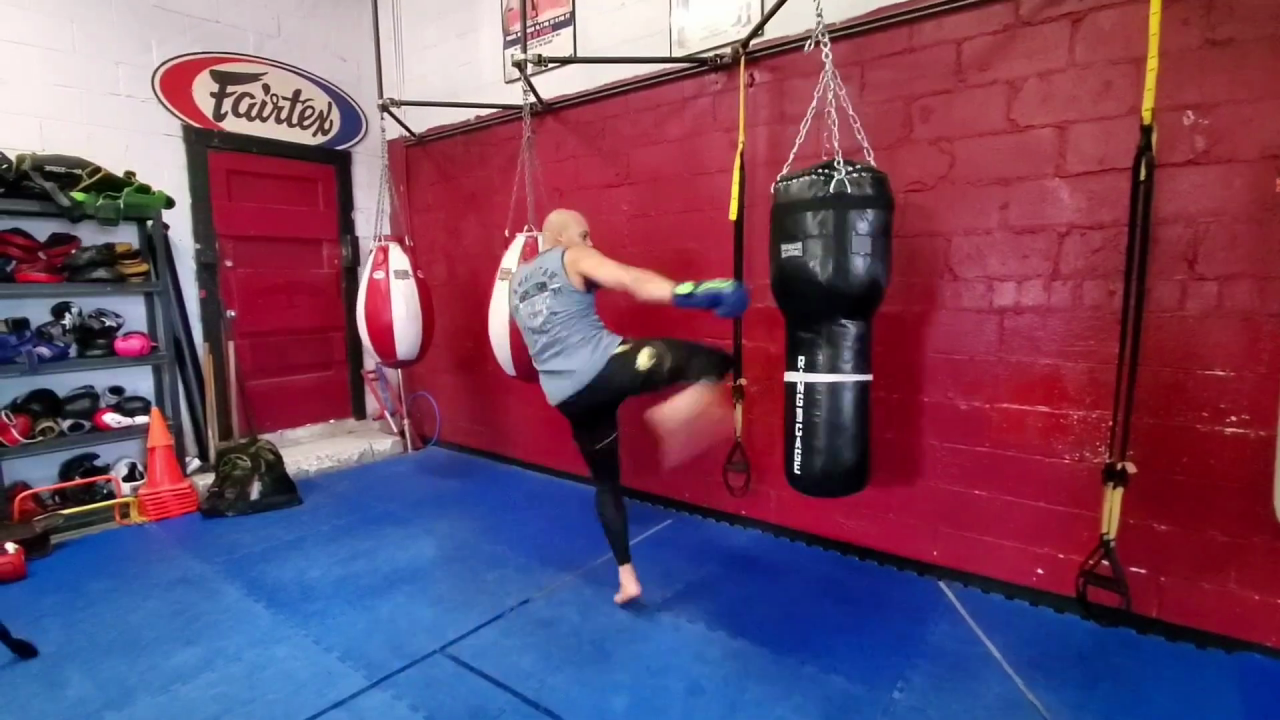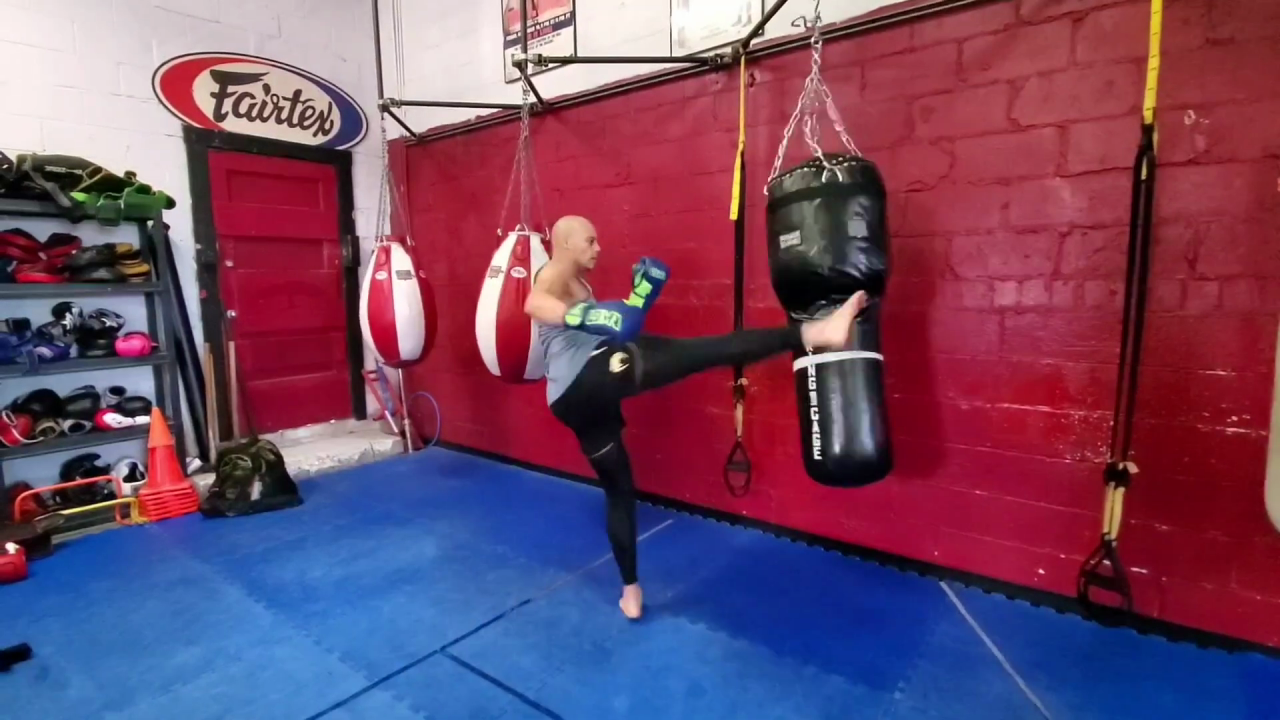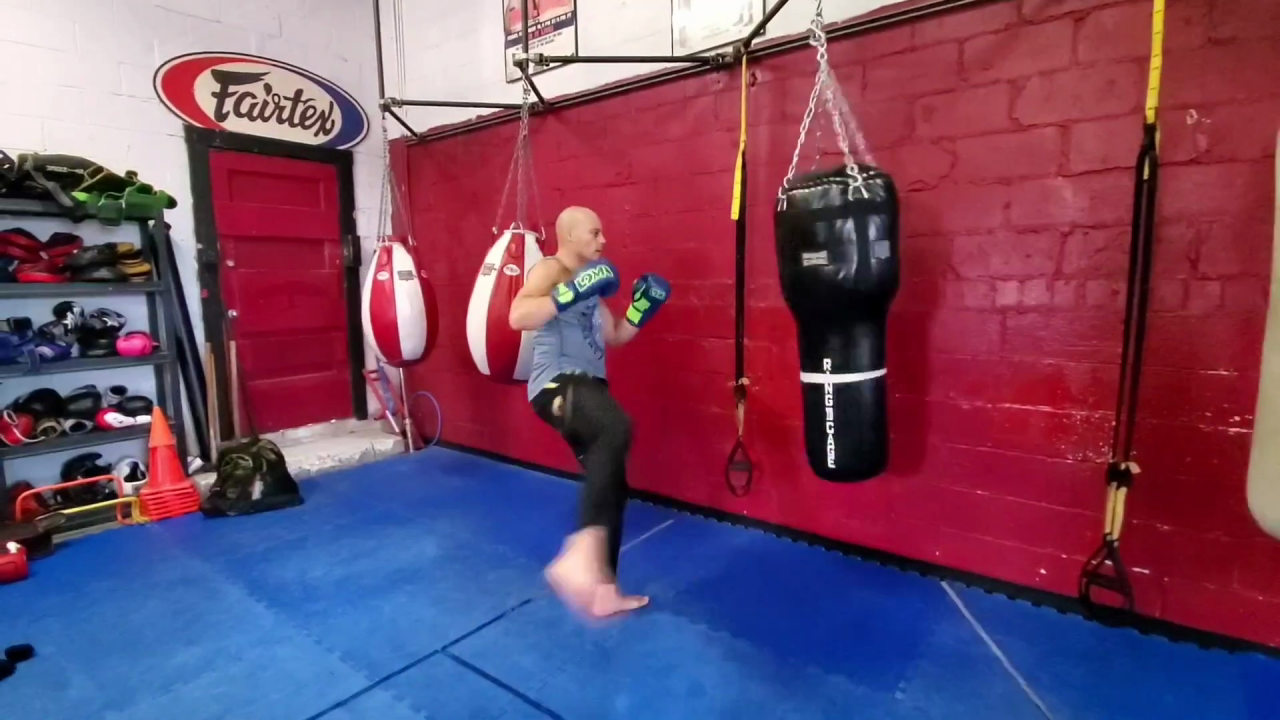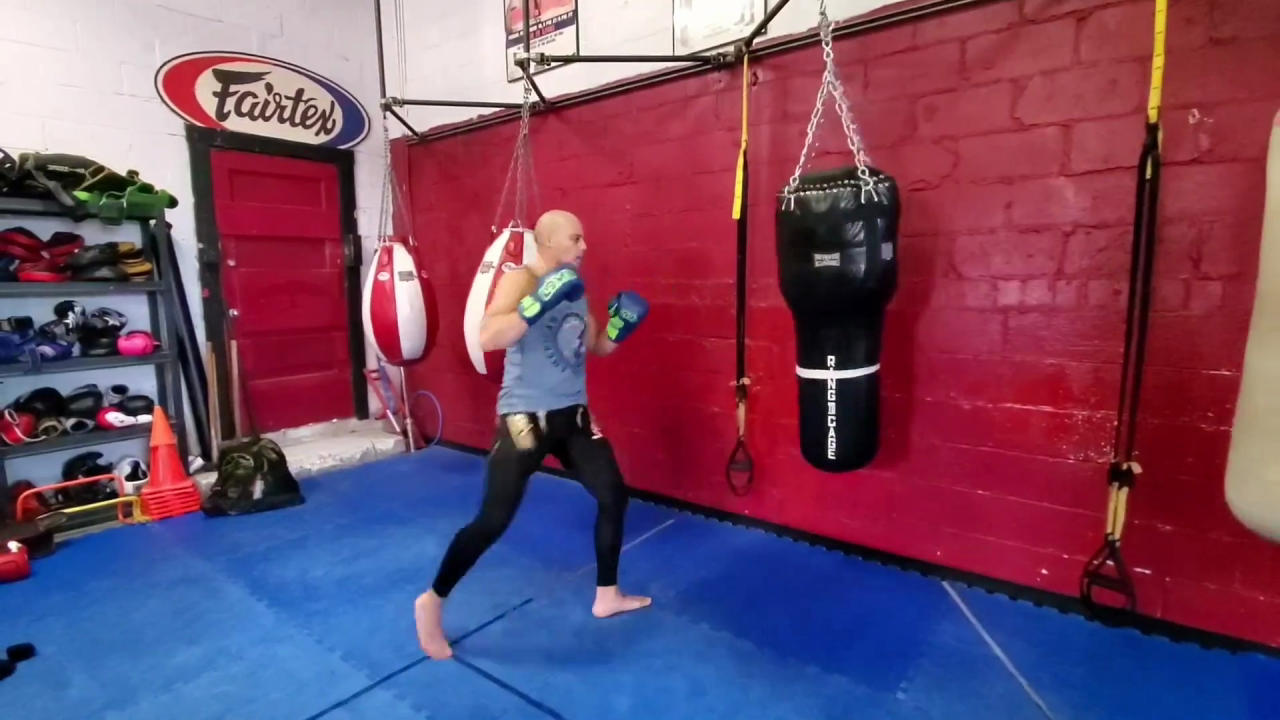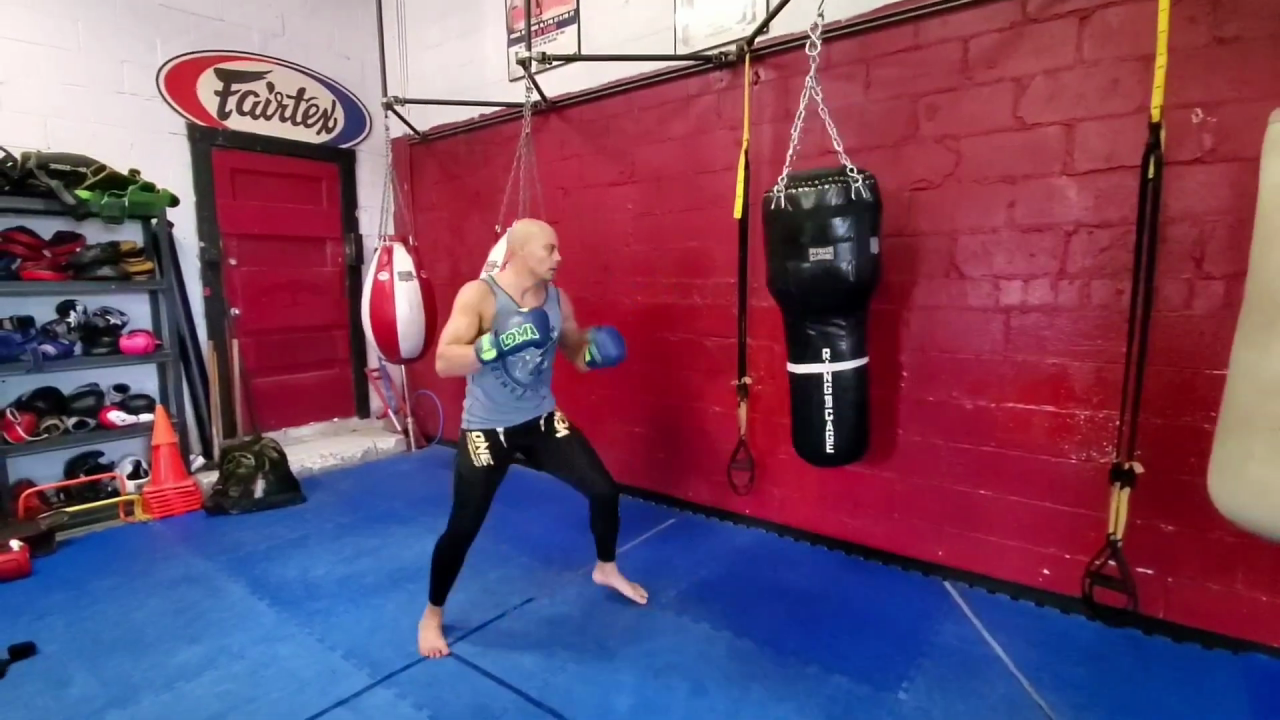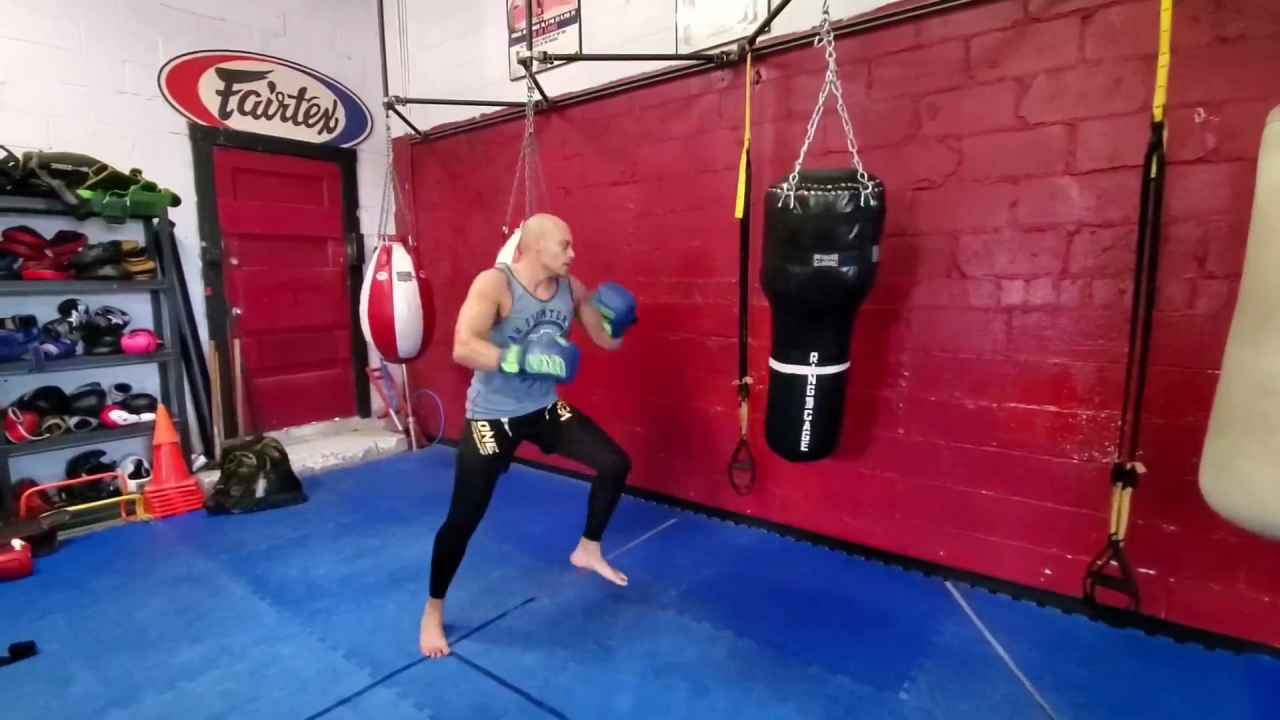
dt=0.2s
person 1, frame 1
left shoulder: (519, 279)
right shoulder: (576, 257)
right elbow: (635, 282)
right wrist: (699, 291)
left hip: (571, 396)
right hip: (604, 365)
left knee: (607, 481)
right knee: (705, 359)
left ankle: (627, 577)
right ankle: (687, 402)
person 1, frame 2
left shoulder: (576, 278)
right shoulder: (557, 272)
left elbow: (622, 327)
right elbow: (535, 304)
left wrist: (643, 292)
right wrist: (593, 316)
left hip: (579, 397)
right hip: (590, 380)
left knee: (619, 490)
right knee: (697, 350)
left ankle: (631, 594)
right ankle: (812, 334)
person 1, frame 3
left shoulder: (596, 280)
right shoulder: (549, 269)
left elbow: (615, 337)
right elbow: (518, 318)
left wrist: (640, 305)
right wrist: (572, 291)
left hip: (586, 385)
right hip: (558, 386)
left knee: (614, 486)
right knee: (617, 433)
left ankle: (607, 592)
right ankle: (583, 551)
person 1, frame 4
left shoulder: (573, 288)
right shoulder: (520, 280)
left elbow: (595, 345)
right elbow: (491, 339)
left wrist: (620, 325)
right wrist: (540, 302)
left hip: (572, 414)
right hip: (525, 416)
left knee: (613, 495)
right knee: (494, 520)
left ankle: (608, 595)
right ankle: (432, 601)
person 1, frame 5
left shoulder: (556, 297)
right shoulder: (478, 295)
left elbow: (578, 357)
right elbow: (445, 362)
left wrist: (596, 352)
right wrist: (498, 344)
left hip: (543, 420)
right hip: (486, 429)
left knee: (604, 489)
right knee: (463, 528)
left ankle: (606, 567)
right ankle: (433, 614)
person 1, frame 6
left shoulder: (570, 287)
right shoulder: (493, 283)
left elbow: (604, 338)
right elbow: (463, 349)
left wrist: (616, 317)
right wrist: (525, 360)
left hip: (545, 407)
right hip: (492, 416)
left knee: (614, 464)
right knee: (463, 519)
left ankle: (589, 549)
right ankle: (433, 611)
